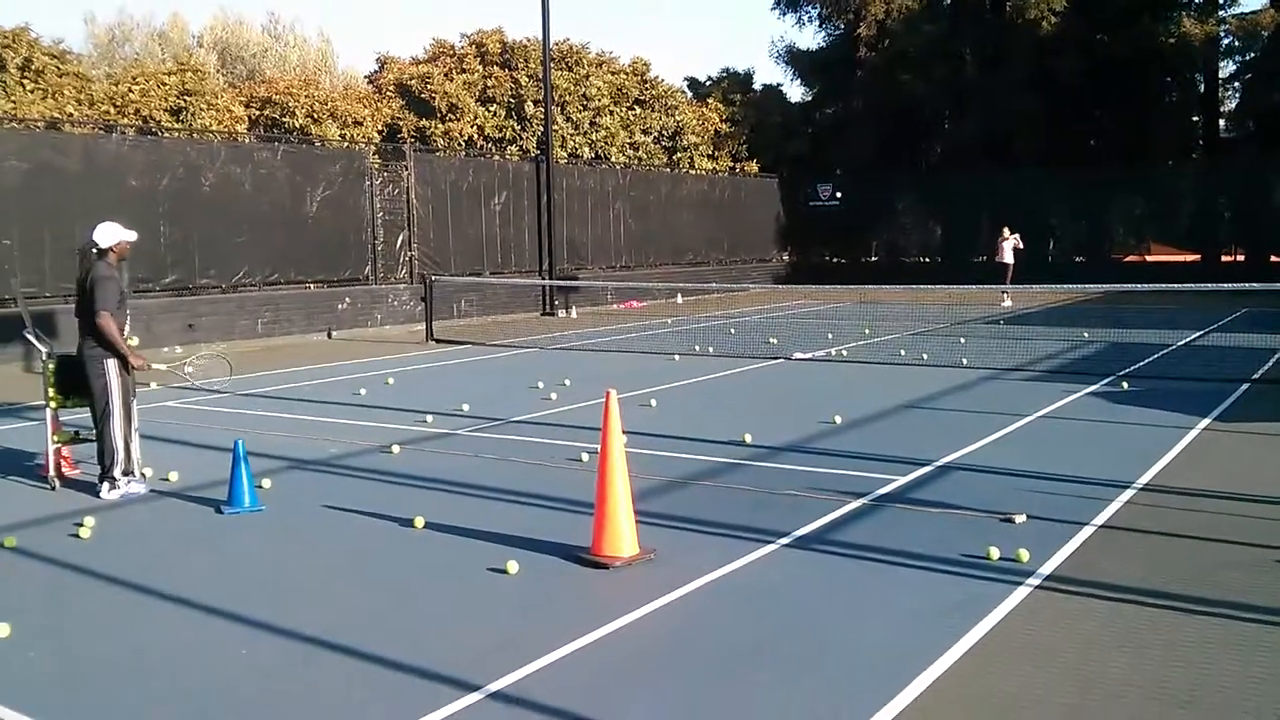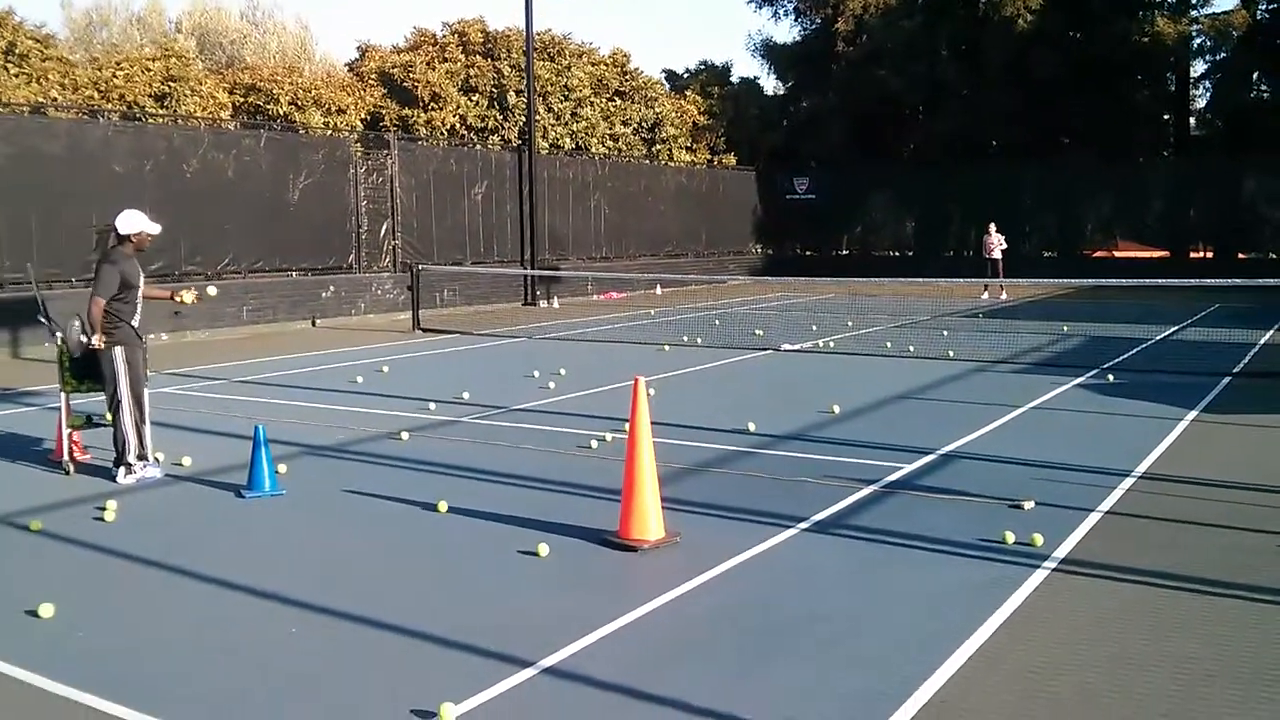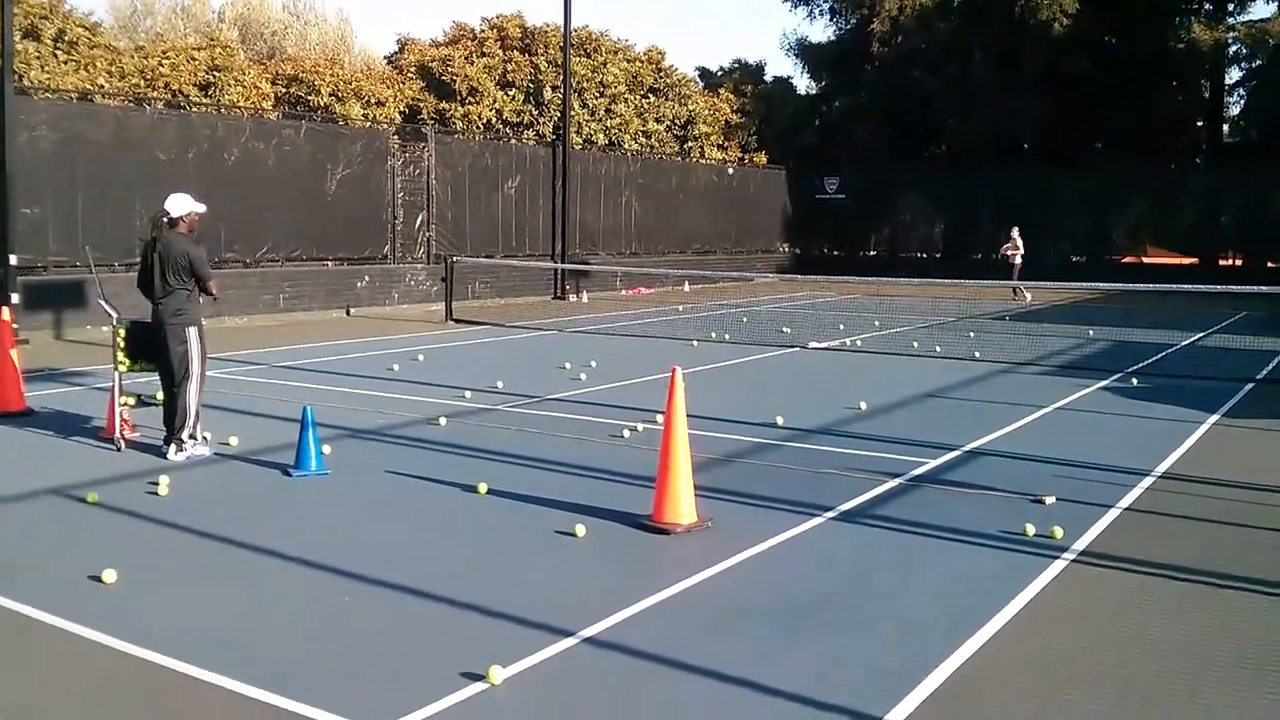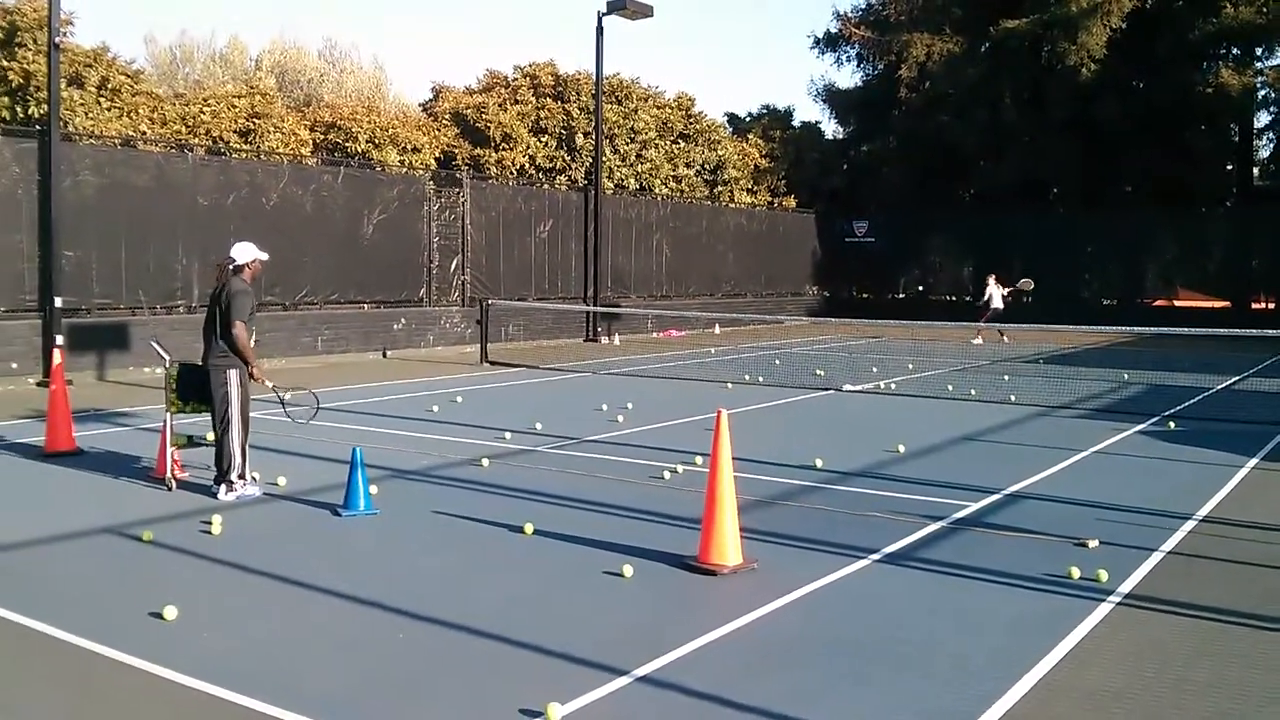
dt=1s
person 1, frame 1
left shoulder: (94, 272)
right shoulder: (106, 275)
left elbow: (82, 313)
right elbow: (103, 319)
right wrist: (129, 354)
left hip: (102, 354)
right hip: (106, 356)
left knee: (123, 417)
right knee: (115, 419)
left ankle: (125, 473)
right ankle: (113, 482)
person 1, frame 2
left shoulder: (129, 260)
right shoulder: (113, 264)
right elbow: (97, 302)
left wrist: (173, 295)
right wrist: (96, 332)
left hip: (131, 340)
right hip: (118, 343)
left knee: (136, 402)
right knee: (128, 404)
left ankle: (135, 458)
right ankle: (129, 466)
person 1, frame 3
left shoulder: (153, 244)
right shoulder: (190, 247)
left elbow: (143, 284)
right elbow: (211, 288)
right wrist: (197, 289)
left hip: (162, 321)
right hip: (185, 323)
left knee: (172, 383)
right knee: (189, 382)
left ankle: (174, 437)
right ankle: (181, 444)
person 1, frame 4
left shoulder: (222, 288)
right shoulder: (242, 291)
left elbow: (208, 328)
right elbow: (238, 331)
right wrist: (254, 364)
left hip: (216, 363)
right hip: (230, 366)
left knee: (226, 424)
right knee: (234, 424)
left ankle: (225, 477)
right ankle: (232, 484)
